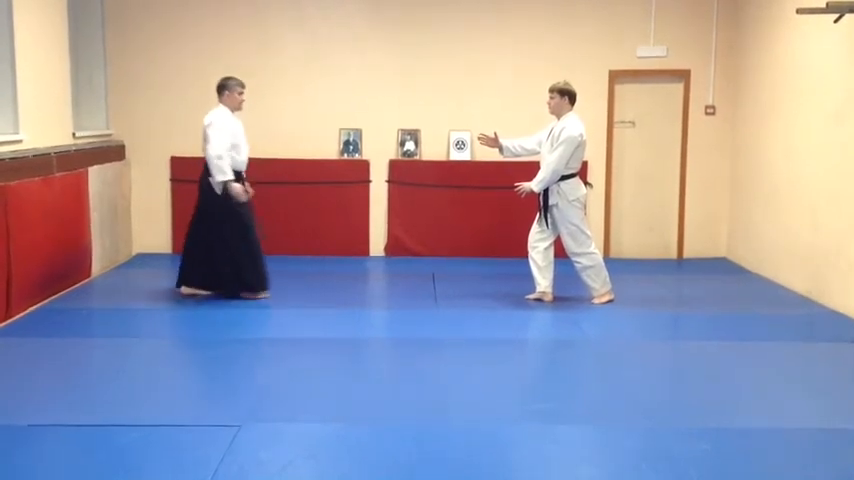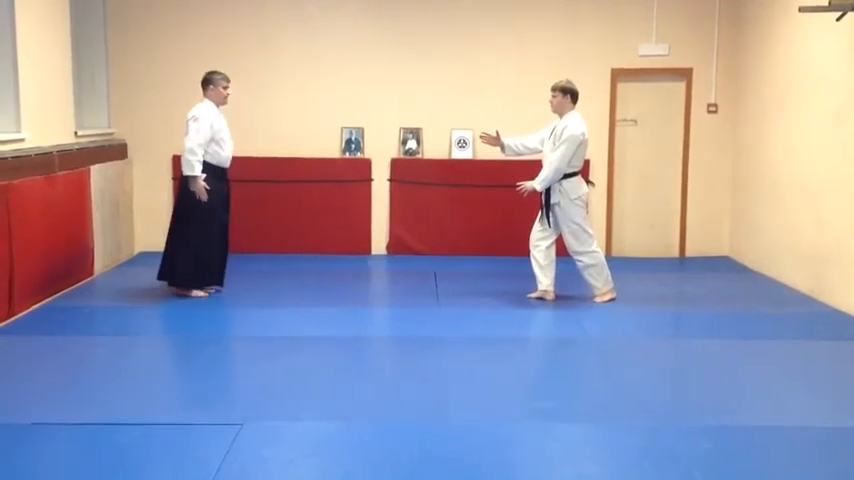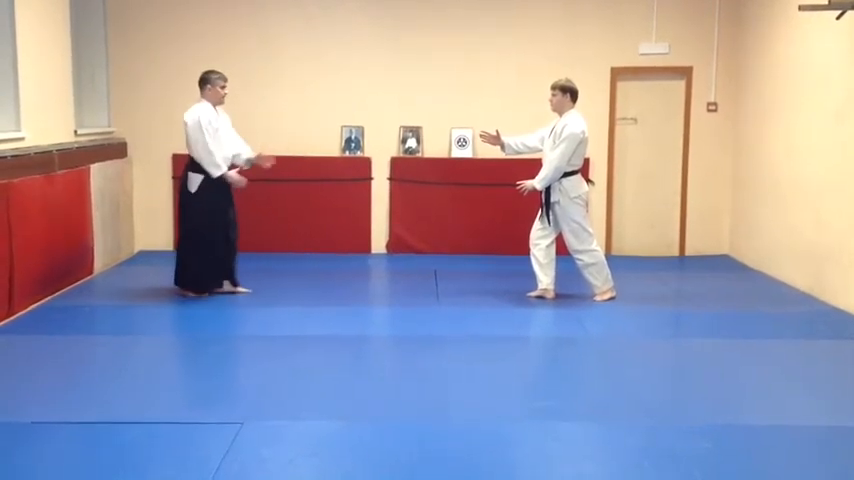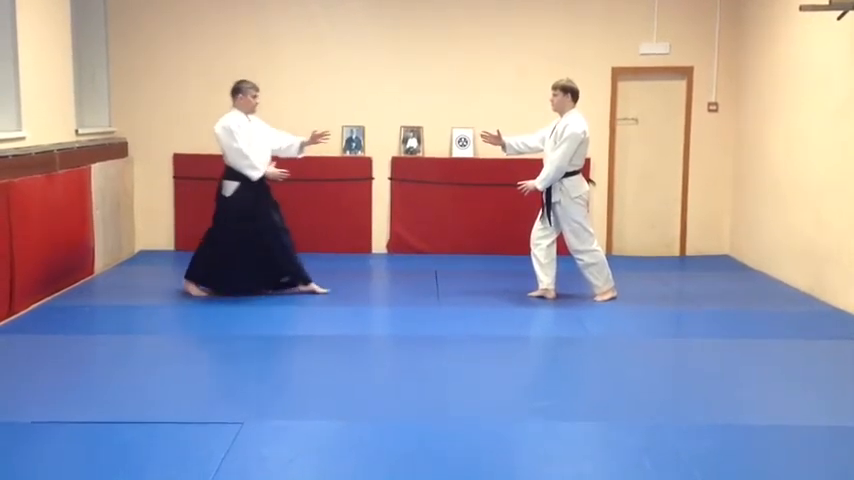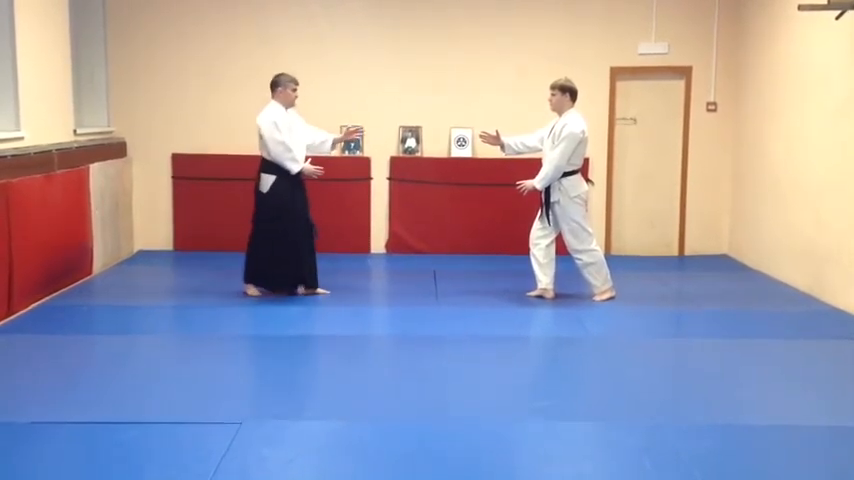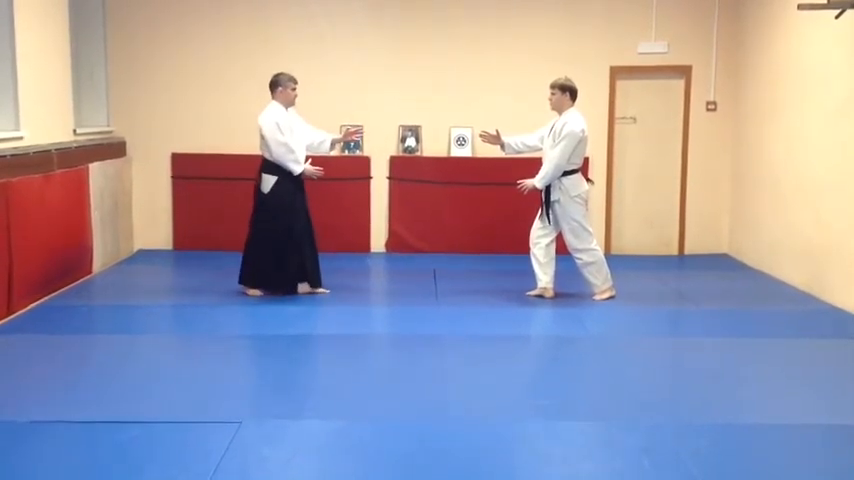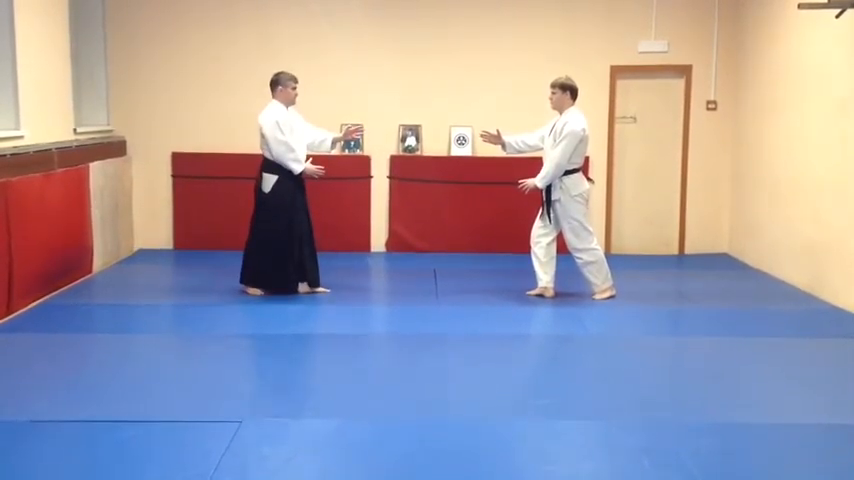
dt=0.4s
person 1, frame 1
left shoulder: (572, 129)
right shoulder: (557, 127)
left elbow: (556, 165)
right elbow: (532, 144)
left wrist: (534, 185)
right wrist: (501, 145)
left hip: (566, 194)
right hip: (554, 194)
left knee: (580, 245)
right knee: (539, 240)
left ankle: (603, 290)
right ankle: (544, 290)
person 1, frame 2
left shoulder: (574, 127)
right shoulder: (559, 125)
left elbow: (558, 163)
right elbow: (534, 142)
left wrist: (537, 184)
right wrist: (503, 144)
left hip: (568, 193)
right hip: (556, 193)
left knee: (582, 243)
right knee: (541, 239)
left ankle: (605, 289)
right ankle: (546, 289)
person 1, frame 3
left shoulder: (573, 126)
right shoulder: (559, 124)
left elbow: (558, 162)
right elbow: (534, 141)
left wrist: (536, 183)
right wrist: (503, 143)
left hip: (568, 191)
right hip: (556, 191)
left knee: (582, 242)
right knee: (540, 237)
left ankle: (605, 288)
right ankle: (546, 287)
person 1, frame 4
left shoulder: (574, 126)
right shoulder: (560, 124)
left elbow: (559, 162)
right elbow: (535, 141)
left wrist: (538, 183)
right wrist: (504, 143)
left hip: (569, 191)
right hip: (557, 191)
left knee: (582, 242)
right knee: (541, 237)
left ankle: (606, 288)
right ankle: (547, 287)
person 1, frame 5
left shoulder: (573, 126)
right shoulder: (559, 123)
left elbow: (558, 161)
right elbow: (534, 141)
left wrist: (536, 183)
right wrist: (503, 143)
left hip: (568, 191)
right hip: (556, 191)
left knee: (581, 242)
right knee: (541, 237)
left ankle: (604, 288)
right ankle: (546, 287)
person 1, frame 6
left shoulder: (573, 124)
right shoulder: (559, 122)
left elbow: (558, 160)
right elbow: (534, 140)
left wrist: (537, 182)
right wrist: (503, 142)
left hip: (568, 190)
right hip: (556, 190)
left knee: (581, 241)
right knee: (541, 236)
left ankle: (605, 287)
right ankle: (546, 286)
person 1, frame 7
left shoulder: (574, 124)
right shoulder: (559, 122)
left elbow: (559, 160)
right elbow: (535, 139)
left wrist: (538, 181)
right wrist: (504, 142)
left hip: (569, 189)
right hip: (557, 189)
left knee: (581, 240)
right knee: (542, 235)
left ankle: (605, 287)
right ankle: (546, 286)
person 2, frame 1
left shoulder: (229, 118)
right shoulder: (219, 119)
right elbow: (217, 154)
left wrist: (239, 181)
right wrist: (230, 184)
left hip: (228, 182)
right hip: (220, 185)
left knee: (210, 234)
right knee: (238, 233)
left ankle: (194, 283)
right ankle: (249, 286)
person 2, frame 2
left shoulder: (214, 113)
right shoulder: (203, 114)
right elbow: (192, 148)
right wrist: (195, 179)
left hip: (215, 179)
right hip: (204, 180)
left knee: (213, 232)
right knee: (196, 232)
left ankle: (203, 280)
right ankle: (184, 283)
person 2, frame 3
left shoulder: (219, 115)
right shoulder: (197, 115)
left elbow: (231, 143)
right elbow: (204, 151)
left wrist: (251, 158)
right wrist: (227, 174)
left hip: (217, 180)
right hip: (201, 181)
left knee: (225, 230)
right knee: (197, 233)
left ankle: (222, 280)
right ankle: (190, 284)
person 2, frame 4
left shoulder: (256, 123)
right shoulder: (228, 125)
left elbow: (277, 140)
right elbow: (239, 157)
left wrist: (305, 142)
right wrist: (264, 172)
left hip: (256, 188)
right hip: (238, 187)
left knee: (276, 231)
right knee: (223, 236)
left ankle: (300, 281)
right ankle: (193, 281)
person 2, frame 5
left shoulder: (291, 115)
right shoulder: (269, 116)
left elbow: (309, 136)
right elbow: (279, 149)
left wrist: (339, 138)
right wrist: (301, 168)
left hip: (290, 180)
right hip: (274, 181)
left knee: (300, 231)
right knee: (267, 232)
left ankle: (303, 283)
right ankle: (253, 282)
person 2, frame 6
left shoulder: (291, 115)
right shoulder: (270, 117)
left elbow: (309, 136)
right elbow: (280, 150)
left wrist: (339, 139)
right wrist: (302, 169)
left hip: (290, 180)
right hip: (275, 181)
left knee: (299, 230)
right knee: (266, 232)
left ankle: (303, 281)
right ankle: (252, 282)
person 2, frame 7
left shoulder: (291, 114)
right shoulder: (270, 116)
left elbow: (310, 135)
right elbow: (281, 149)
left wrist: (339, 138)
right wrist: (302, 168)
left hip: (290, 180)
right hip: (275, 180)
left knee: (299, 230)
right knee: (266, 231)
left ankle: (304, 281)
right ankle: (253, 281)
